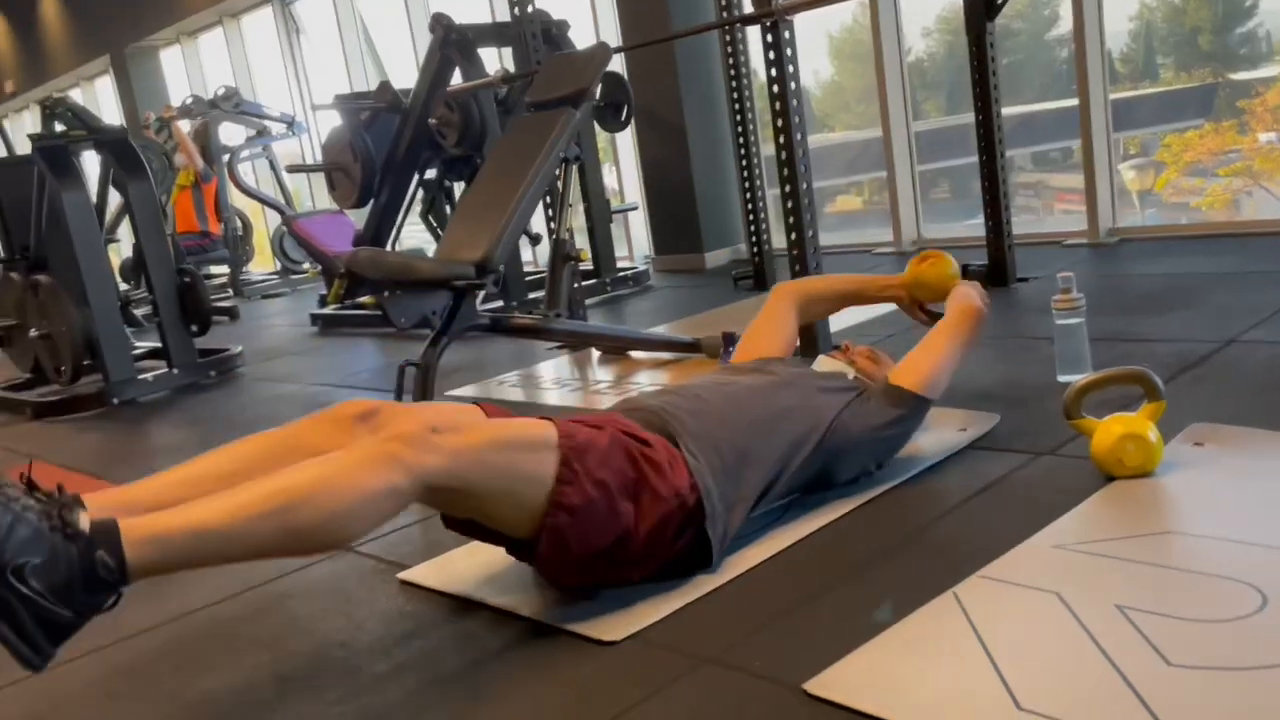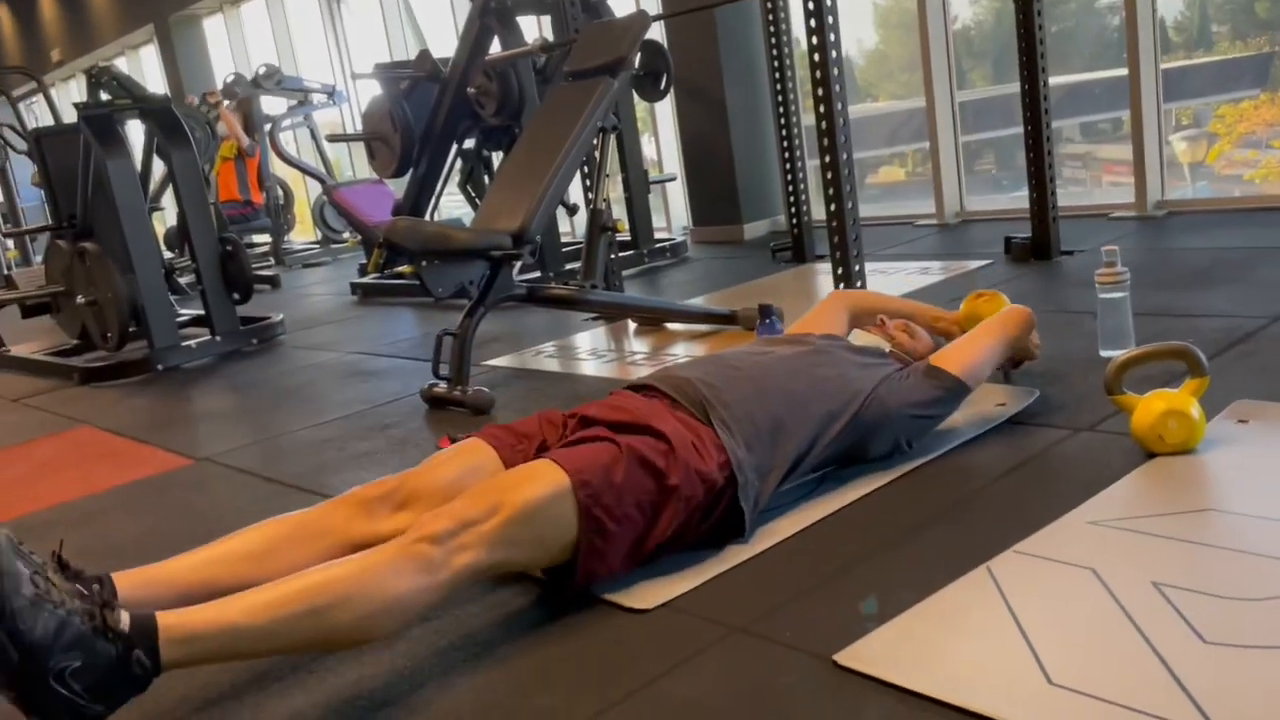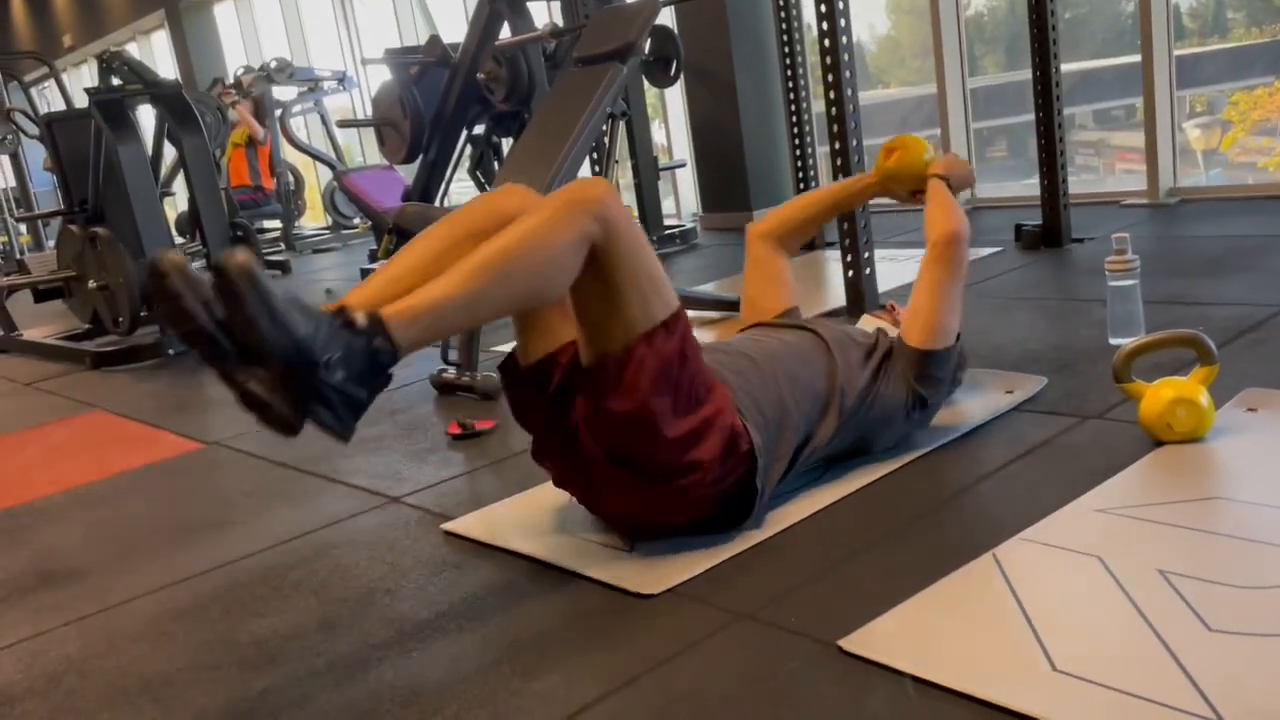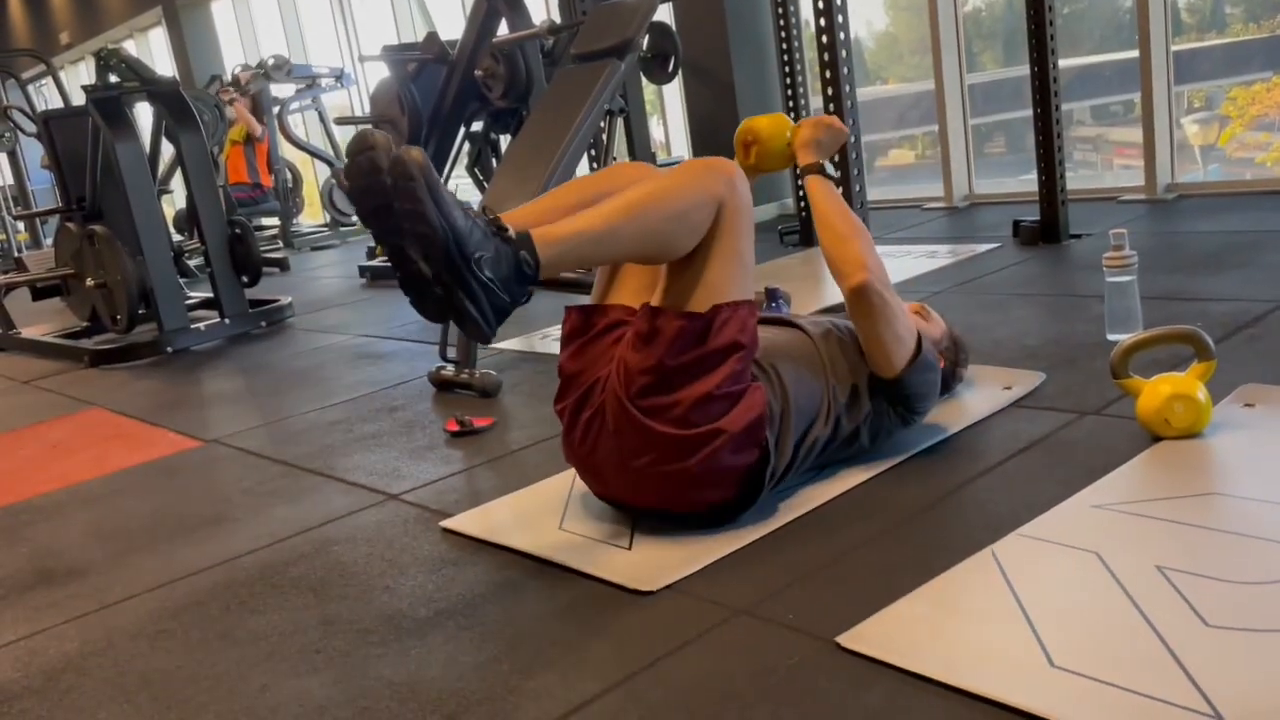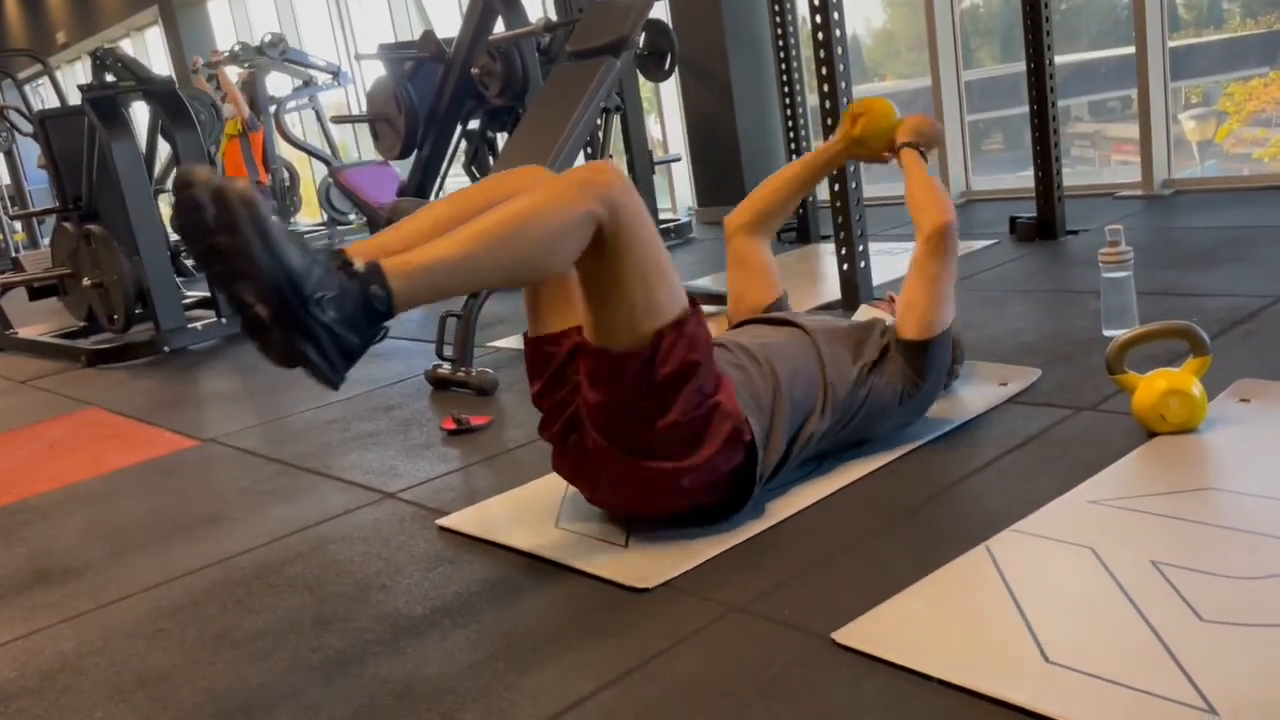
dt=0.5s
person 1, frame 1
left shoulder: (863, 423)
right shoulder: (779, 379)
left elbow: (953, 337)
right elbow: (787, 295)
left wrist: (959, 301)
right wrist: (897, 280)
left hip: (661, 494)
right hip: (601, 439)
left knee: (410, 452)
right knee: (362, 422)
left ankle: (88, 564)
person 1, frame 2
left shoulder: (903, 393)
right shoulder: (824, 351)
left elbow: (997, 339)
right elbow: (847, 295)
left wrist: (1006, 324)
right wrist: (959, 308)
left hip: (689, 463)
right hip: (621, 416)
left knee: (447, 544)
right knee: (395, 500)
right ankle: (106, 598)
person 1, frame 3
left shoulder: (905, 384)
right shoulder: (800, 337)
left elbow: (948, 253)
right elbow: (768, 234)
left wrist: (937, 187)
right wrist: (872, 181)
left hip: (691, 458)
right hip: (602, 444)
left knee: (592, 202)
right knee: (508, 206)
left ankle: (351, 362)
right ankle: (323, 339)
person 1, frame 4
left shoulder: (906, 382)
right shoulder: (796, 337)
left elbow: (864, 283)
right elbow: (716, 254)
left wrist: (811, 167)
right wrist: (753, 168)
left hip: (691, 444)
right hip: (604, 426)
left knee: (713, 183)
right knee: (641, 180)
left ankle: (500, 266)
right ankle: (481, 255)
person 1, frame 5
left shoulder: (900, 378)
right shoulder: (792, 331)
left elbow: (939, 236)
right elbow: (745, 226)
left wrist: (907, 153)
right wrist: (837, 149)
left hip: (682, 452)
right hip: (594, 426)
left knee: (599, 187)
right knee: (532, 185)
left ankle: (353, 305)
right ankle: (338, 285)
